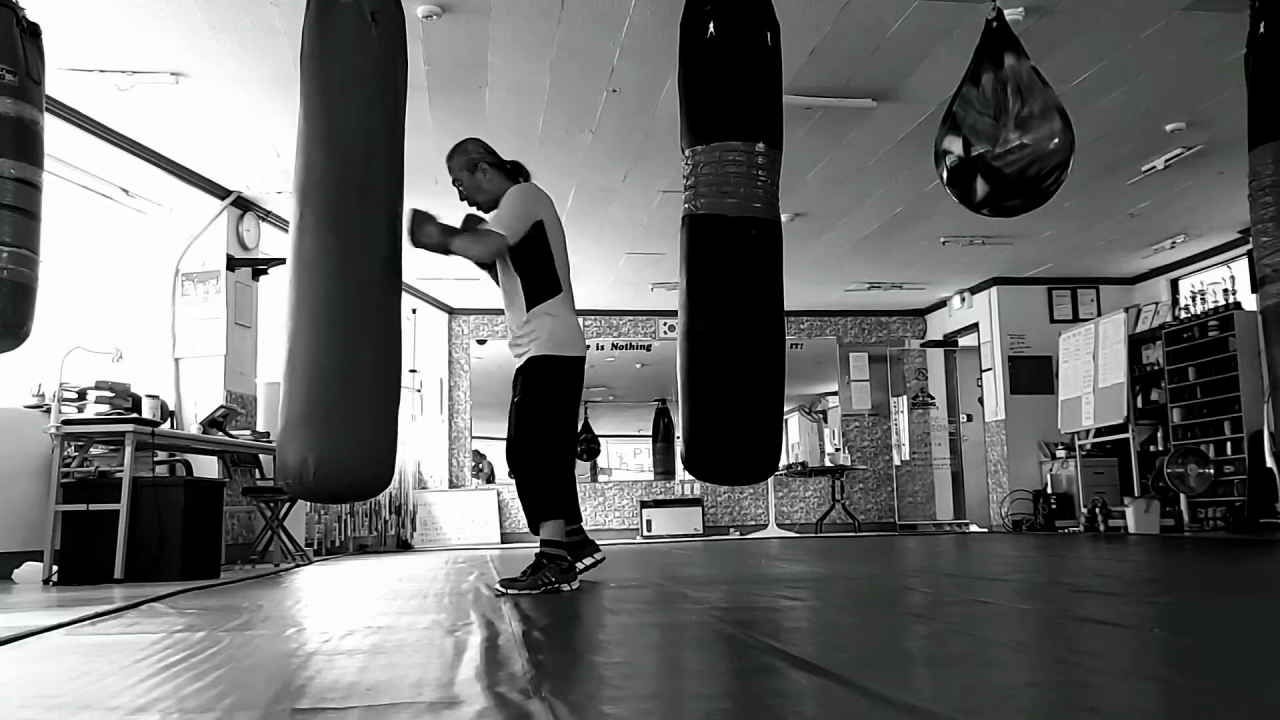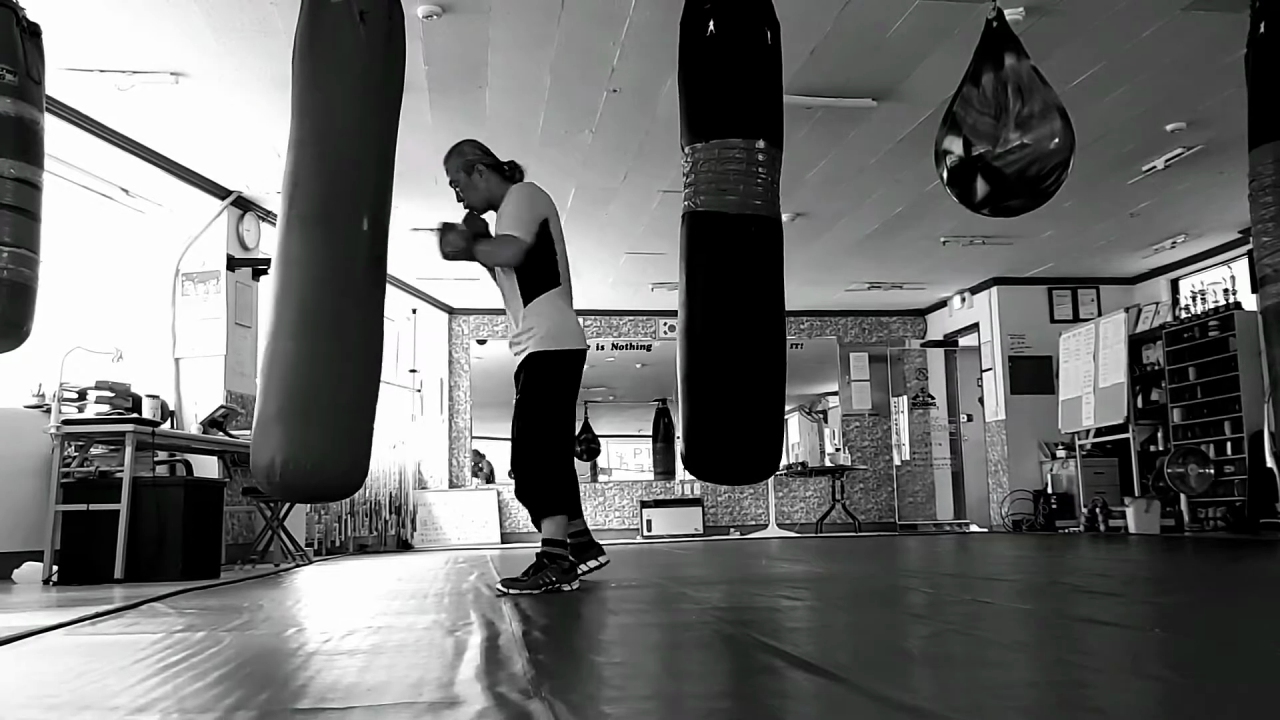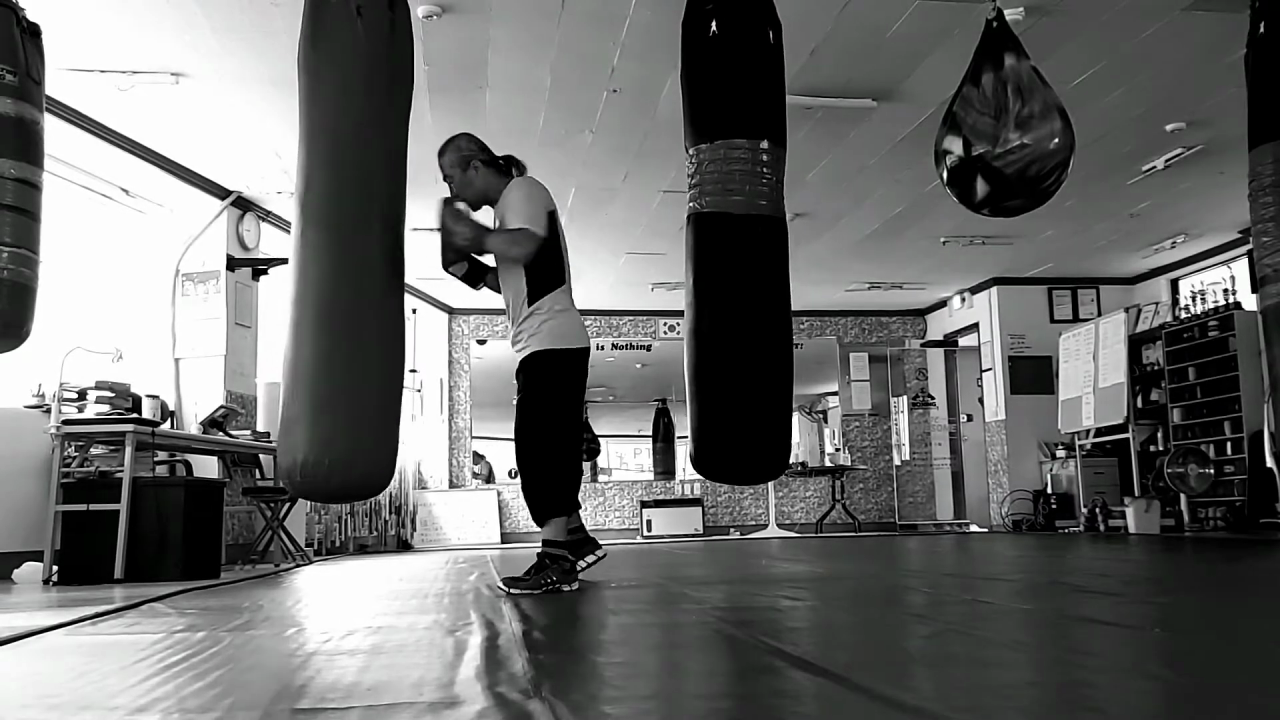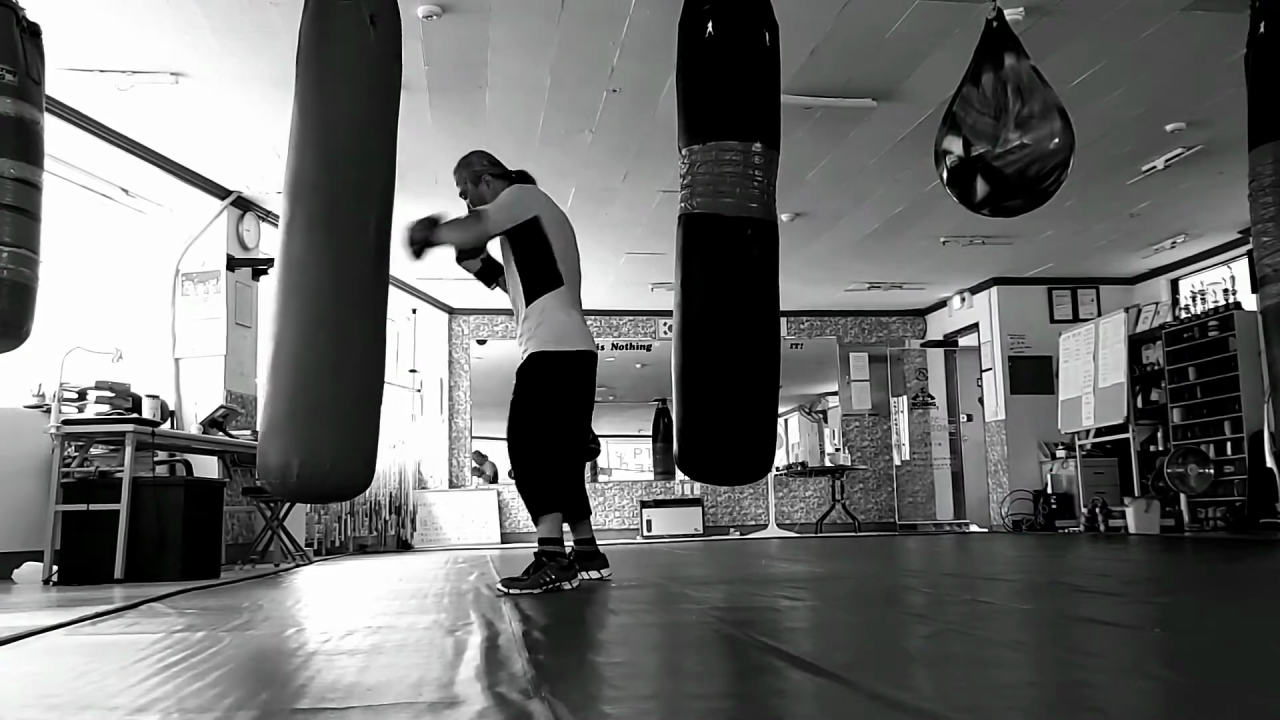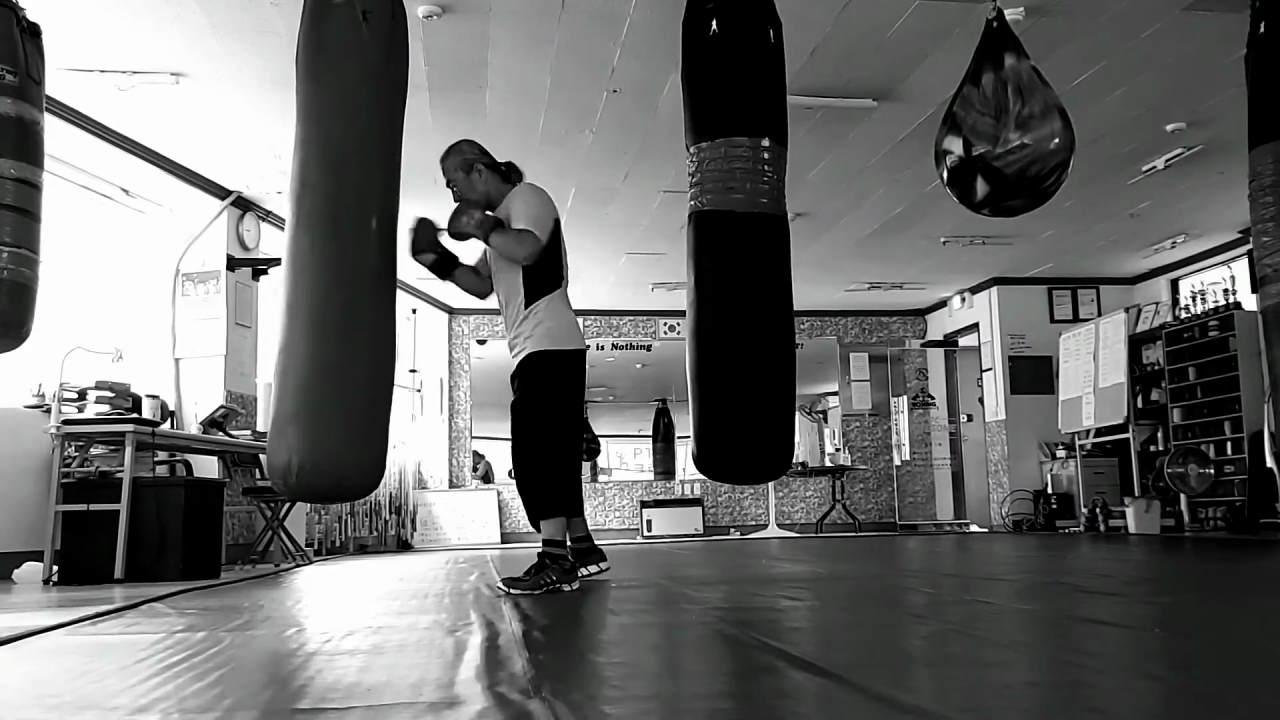
dt=1s
person 1, frame 1
left shoulder: (525, 197)
right shoulder: (512, 212)
left elbow: (481, 246)
right elbow: (511, 272)
left wrist: (438, 235)
right wrist: (482, 248)
left hip: (551, 349)
right hip: (542, 352)
left knee: (537, 451)
right knee: (544, 451)
left ankle: (554, 561)
right ankle: (575, 544)
person 1, frame 2
left shoulder: (522, 195)
right shoulder: (513, 213)
left elbow: (510, 252)
right elbow: (511, 270)
left wrist: (464, 245)
right wrist: (470, 243)
left hip: (551, 347)
right hip: (538, 352)
left knee: (538, 450)
right knee: (546, 453)
left ankle: (555, 560)
right ankle: (580, 545)
person 1, frame 3
left shoulder: (522, 191)
right shoulder: (508, 206)
left elbow: (523, 250)
left wrist: (467, 235)
left hip: (551, 345)
right hip: (544, 348)
left knee: (540, 449)
right knee: (551, 450)
left ankle: (555, 560)
right ankle: (578, 542)
person 1, frame 4
left shoulder: (518, 198)
right shoulder: (542, 212)
left elbow: (467, 232)
left wrist: (428, 232)
right wrist: (488, 265)
left hip: (554, 346)
right hip: (572, 348)
left knee: (530, 447)
right knee: (560, 454)
left ankle: (551, 559)
right ankle: (584, 552)
person 1, frame 5
left shoulder: (526, 195)
right shoulder: (505, 211)
left elbow: (526, 250)
right elbow: (480, 285)
left wrist: (483, 229)
right wrist: (439, 258)
left hip: (551, 346)
right hip: (536, 351)
left knee: (540, 450)
right knee: (541, 452)
left ankle: (556, 560)
right ankle: (581, 548)
